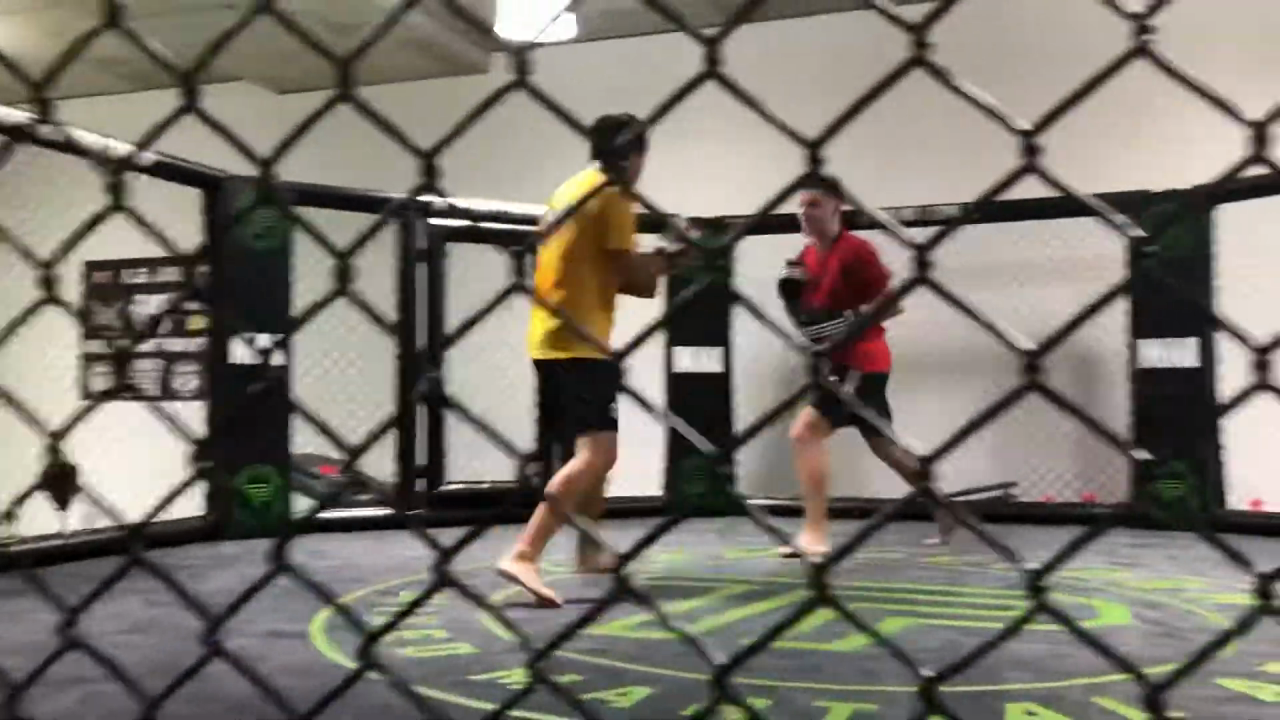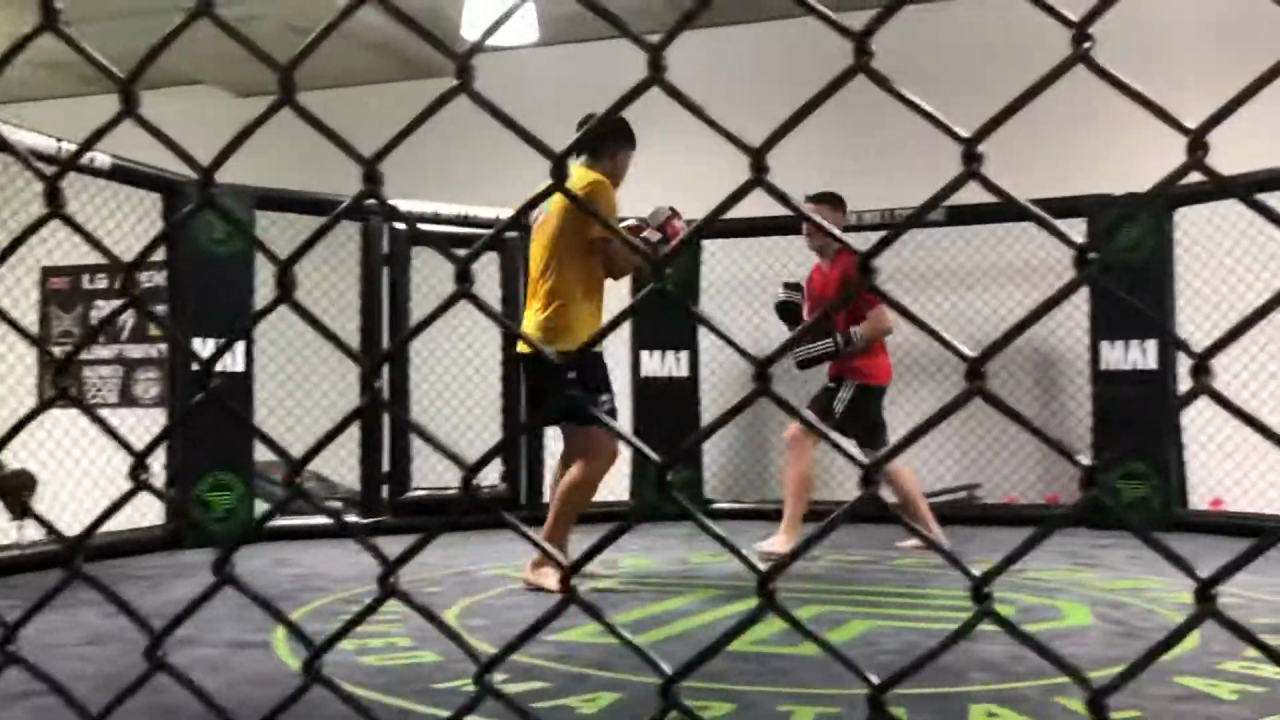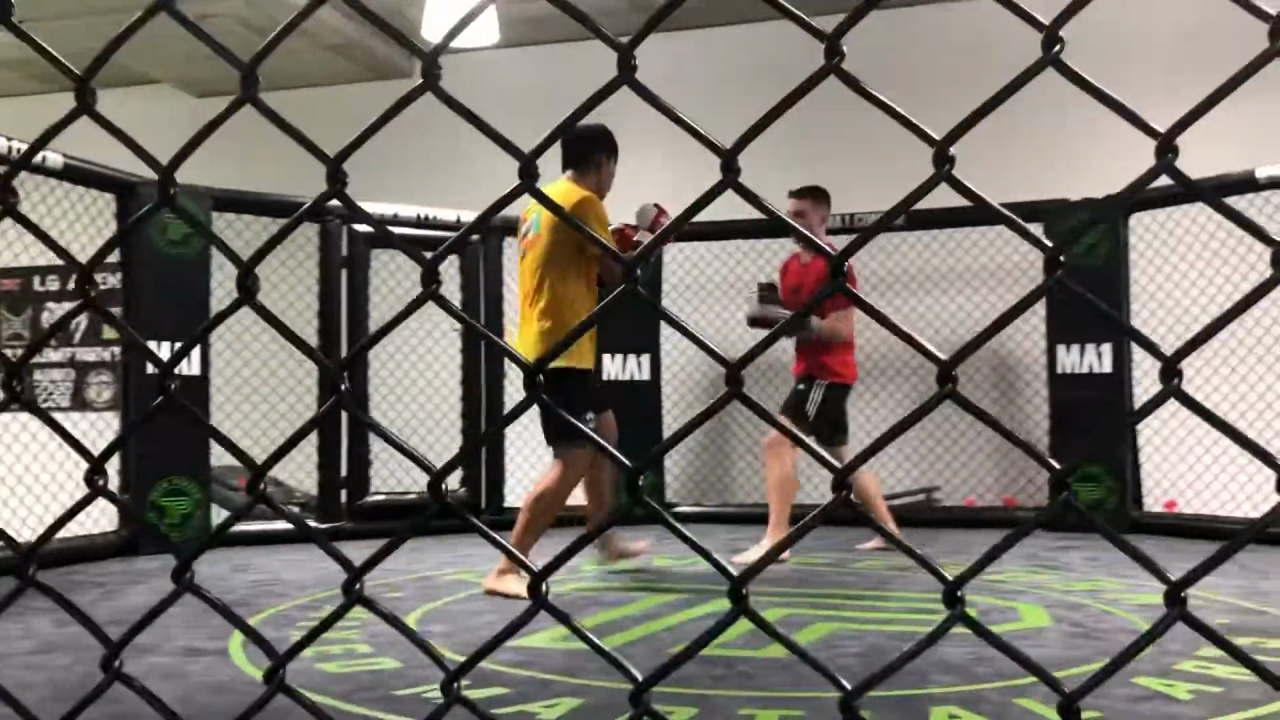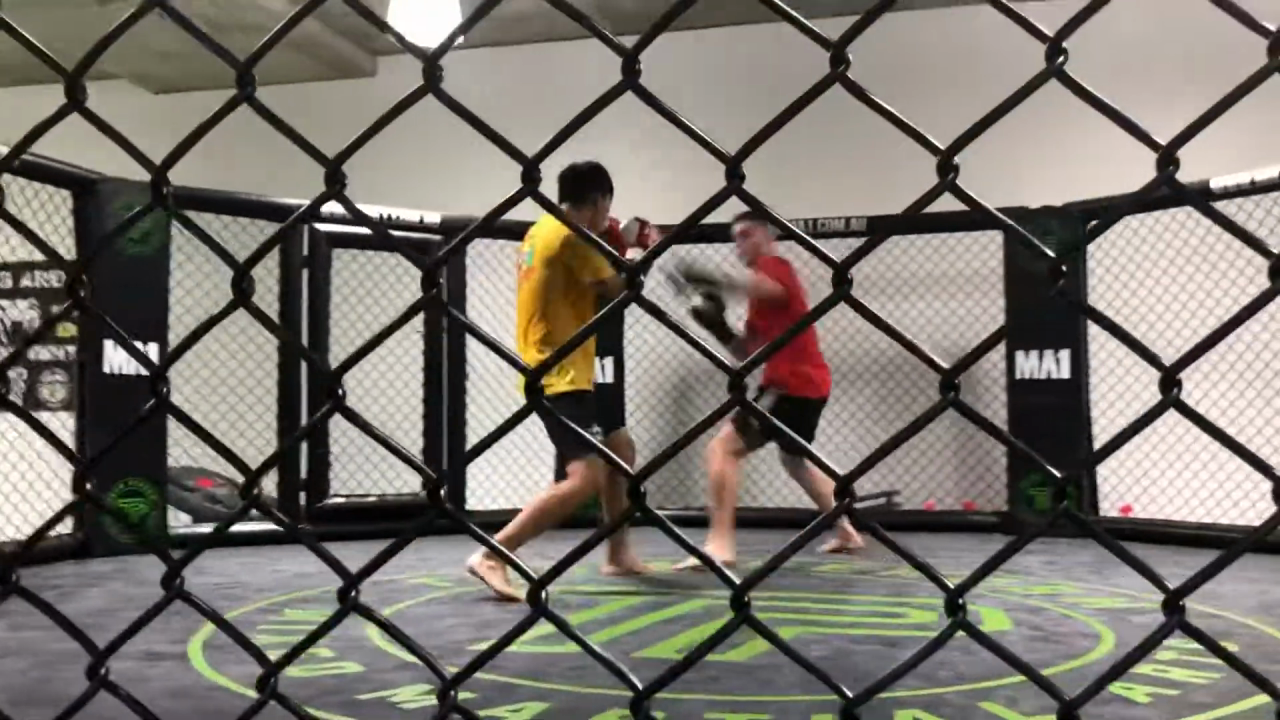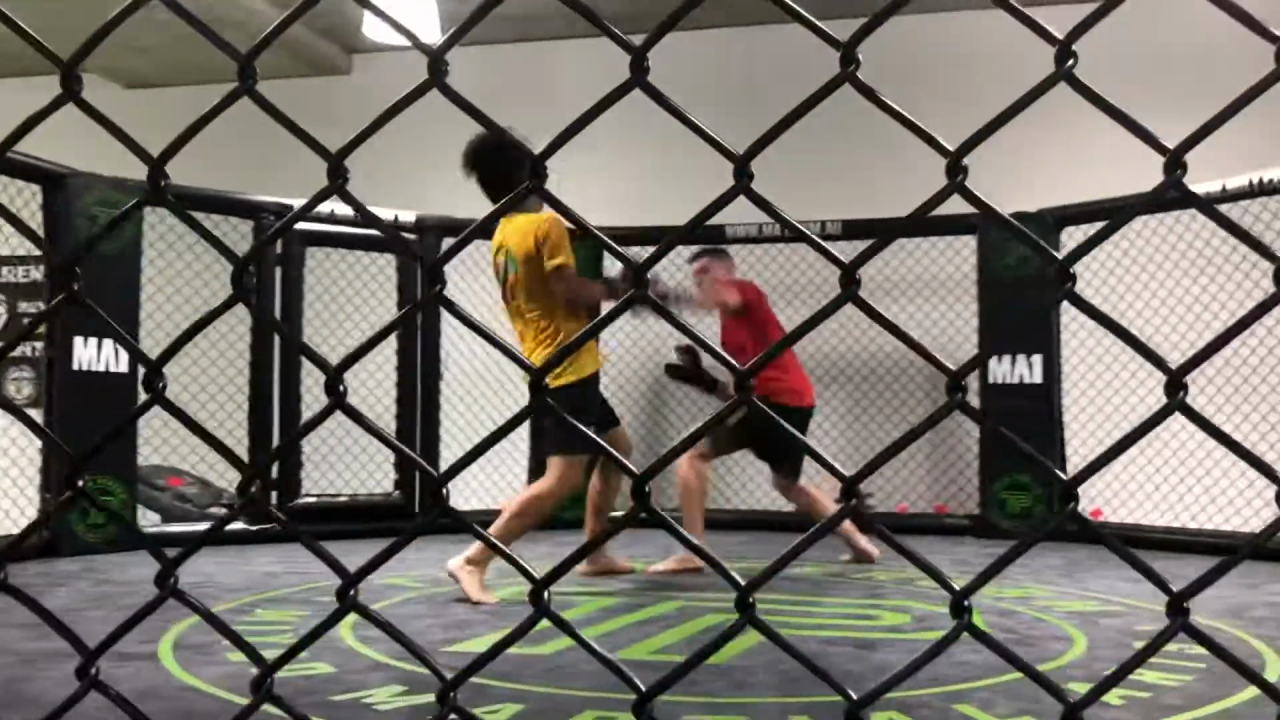
dt=0.2s
person 1, frame 1
left shoulder: (569, 191)
right shoulder: (610, 196)
right elbow: (636, 276)
left wrist: (639, 272)
right wrist: (670, 258)
left hip: (553, 339)
right hip: (578, 344)
left knee: (590, 444)
right knee: (596, 452)
left ankle: (589, 551)
right ankle: (523, 554)
person 1, frame 2
left shoulder: (556, 188)
right shoulder: (594, 185)
right elbow: (618, 261)
left wrist: (634, 249)
left hip: (542, 336)
right hip: (567, 339)
left knee: (579, 444)
right knee: (598, 450)
left ankle: (559, 552)
right ankle: (544, 559)
person 1, frame 3
left shoulder: (538, 202)
right shoulder: (582, 201)
right elbow: (615, 272)
left wrist: (614, 252)
left hip: (545, 347)
right hip: (559, 352)
left knee: (605, 433)
right knee: (573, 463)
left ankle: (605, 539)
right ankle: (506, 569)
person 1, frame 4
left shoulder: (539, 231)
right shoulder: (572, 234)
right elbow: (612, 293)
left wrist: (603, 257)
left hip: (565, 373)
right hip: (562, 376)
right knee: (585, 479)
left ankle: (618, 554)
right ankle: (490, 556)
person 1, frame 5
left shoulder: (502, 239)
right shoulder: (546, 225)
right elbow: (570, 292)
right wrist: (617, 286)
left hip: (561, 369)
right hip: (567, 369)
left knee: (617, 447)
right knee: (563, 477)
left ankle: (596, 555)
right ankle: (472, 560)
person 2, frame 1
left shoulder: (856, 251)
right shoulder: (807, 254)
left elbow: (893, 304)
right elbow: (806, 318)
left wrist: (845, 324)
right wrist: (792, 296)
left hip: (860, 361)
right hip: (847, 361)
left knee: (803, 433)
right knee: (884, 445)
left ankle: (815, 535)
right ankle: (947, 514)
person 2, frame 2
left shoulder: (852, 266)
right shoulder: (816, 274)
left elbow: (883, 324)
right elbow: (810, 334)
left wrist: (836, 345)
right wrist: (791, 314)
left hip: (861, 374)
right hip: (853, 374)
left knee: (798, 436)
right knee: (879, 456)
left ankle: (788, 536)
right ankle: (930, 530)
person 2, frame 3
left shoulder: (833, 265)
right shoulder: (790, 265)
left elbow: (841, 330)
right elbow: (789, 318)
left wrist: (786, 319)
right wrist: (770, 312)
left hip: (828, 372)
right hip: (813, 371)
left knee: (777, 442)
right knee: (839, 456)
left ankle: (774, 539)
right ankle: (888, 531)
person 2, frame 4
left shoulder: (777, 270)
right shoulder: (755, 282)
left elbow: (761, 287)
right elbow: (748, 350)
left wrist: (709, 278)
right wrist: (718, 326)
left hip: (793, 384)
right hip: (811, 384)
left knee: (722, 449)
right knee: (796, 461)
left ankle: (719, 545)
right ankle: (847, 533)
person 2, frame 5
left shoulder: (743, 290)
right shoulder: (733, 326)
left elbow: (722, 298)
right wrist: (702, 379)
left hip: (773, 396)
right hip: (796, 398)
left knee: (690, 457)
right knee: (787, 482)
left ankle: (693, 552)
right ankle: (857, 542)
